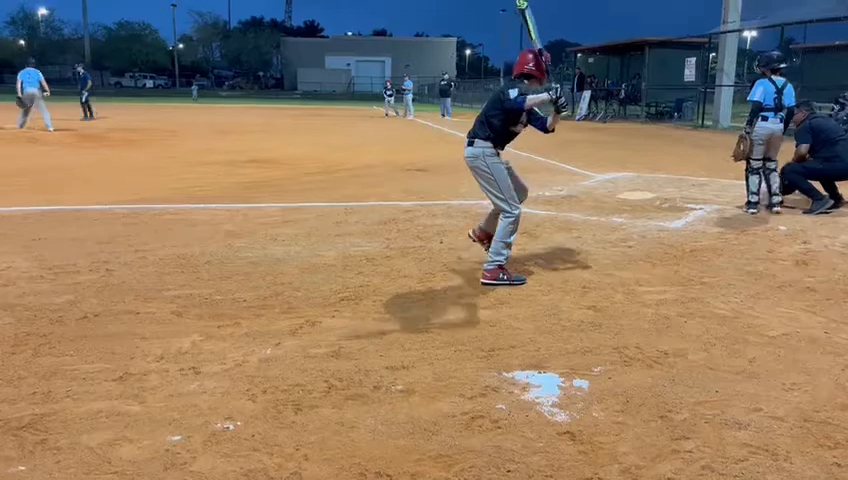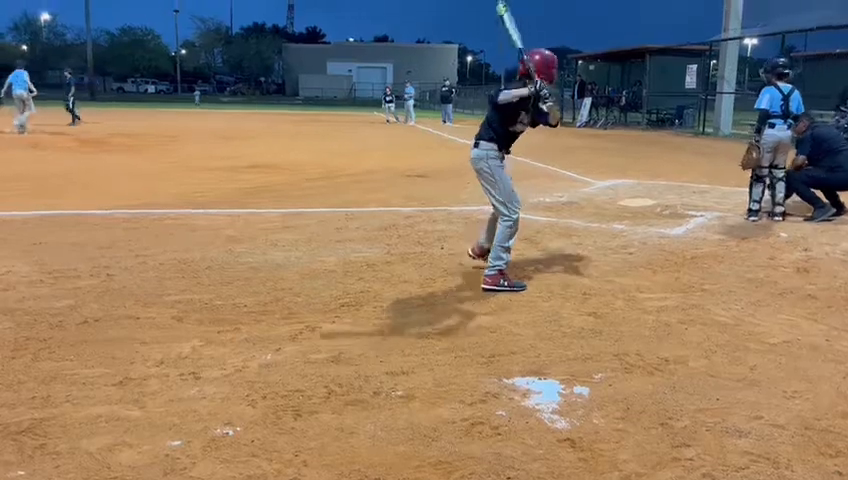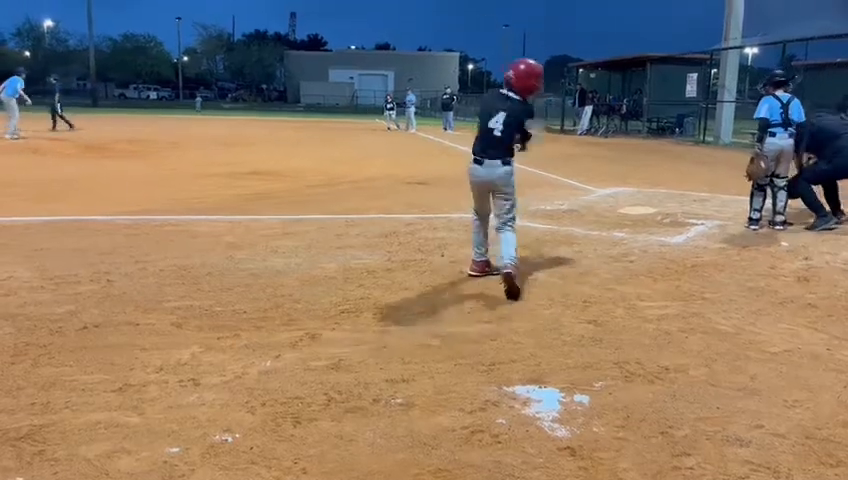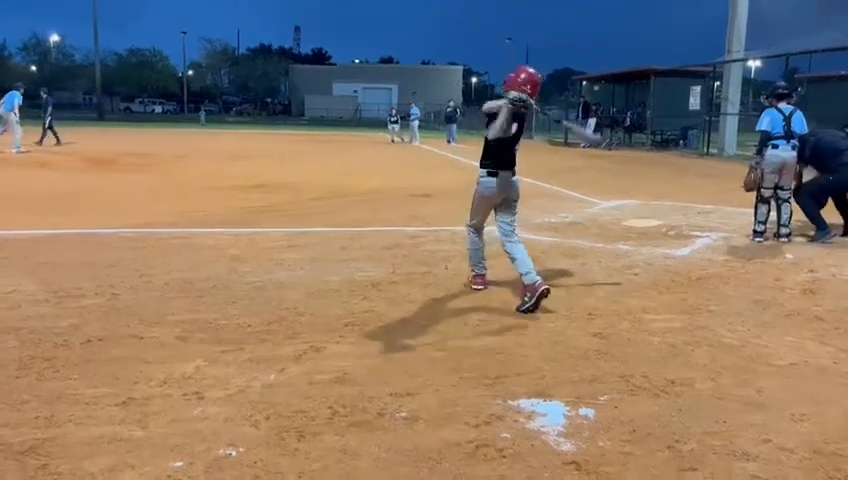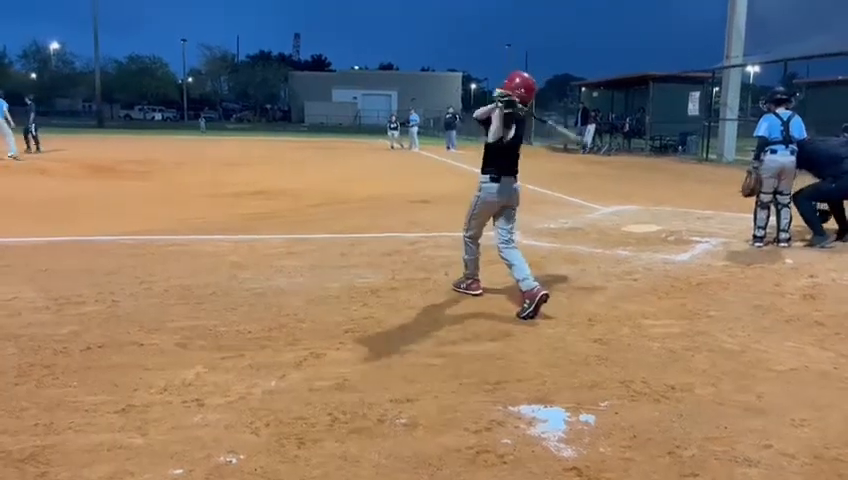
dt=0.4s
person 1, frame 1
left shoulder: (527, 99)
right shoulder: (515, 88)
left elbow: (546, 126)
right elbow: (516, 104)
left wrist: (557, 111)
right wrist: (550, 97)
left hip: (487, 152)
right hip: (482, 152)
left knee: (519, 193)
right knee: (511, 210)
left ankle: (484, 231)
right ankle: (494, 269)
person 1, frame 2
left shoulder: (533, 102)
right shoulder: (516, 89)
left elbow: (553, 121)
right elbow: (495, 99)
left wrist: (547, 100)
right wrist: (529, 91)
left hip: (491, 155)
right hip: (487, 154)
left knee: (506, 206)
right knee: (509, 215)
left ankle: (484, 247)
right ankle: (494, 275)
person 1, frame 3
left shoulder: (492, 97)
right shoulder: (526, 109)
left hip: (478, 167)
right hip: (503, 170)
left knee: (480, 214)
right knee: (506, 224)
left ankle: (479, 262)
right ankle: (508, 265)
person 1, frame 4
left shoulder: (515, 115)
right shoulder: (503, 107)
left elbow: (494, 136)
right elbow: (487, 107)
left wrist: (508, 106)
right wrist: (509, 103)
left hip: (491, 180)
right hip: (509, 181)
left knee: (475, 227)
right knee: (509, 236)
left ankle: (479, 274)
right ankle: (533, 282)
person 1, frame 5
left shoulder: (511, 118)
right shoulder: (507, 114)
left elbow: (494, 140)
right elbow: (478, 115)
left wrist: (499, 109)
right wrist: (496, 106)
left hip: (492, 186)
right hip: (510, 187)
left knee: (471, 235)
right knee: (506, 243)
left ankle: (471, 280)
right ankle: (531, 288)
person 2, frame 1
left shoulder: (762, 83)
right shoulder: (788, 86)
left elbow: (756, 107)
right elbow: (791, 112)
left wrist: (747, 127)
right wrist: (782, 130)
left hip: (761, 125)
right hip: (778, 126)
left knee: (754, 164)
right knee: (771, 164)
left ankle: (753, 203)
right ankle: (775, 201)
person 2, frame 2
left shoulder: (768, 90)
right shoulder: (795, 92)
left elbow: (763, 115)
left wrist: (756, 135)
left hip: (769, 132)
right hip: (786, 134)
left knee: (759, 172)
right knee: (779, 173)
left ankle: (754, 211)
right ankle: (778, 211)
person 2, frame 3
left shoulder: (767, 100)
right shoulder: (795, 101)
left elbow: (763, 123)
left wrist: (758, 144)
right wrist: (795, 148)
left hip: (770, 141)
right hip: (788, 142)
left knee: (760, 181)
right knee: (781, 182)
left ankle: (754, 219)
right ankle: (779, 220)
person 2, frame 4
left shoulder: (769, 112)
right shoulder: (797, 113)
left elbow: (764, 135)
left wrist: (757, 156)
right wrist: (799, 161)
left hip: (772, 153)
right hip: (791, 154)
left knee: (765, 193)
right knee: (785, 194)
left ankle: (759, 232)
right ankle: (784, 232)
person 2, frame 5
left shoulder: (768, 118)
right shoulder: (796, 119)
left elbow: (762, 141)
left wrist: (755, 160)
right wrist: (797, 165)
left hip: (771, 158)
right hip: (790, 159)
left knee: (764, 198)
right knee: (784, 199)
left ankle: (759, 236)
right ankle: (783, 237)
